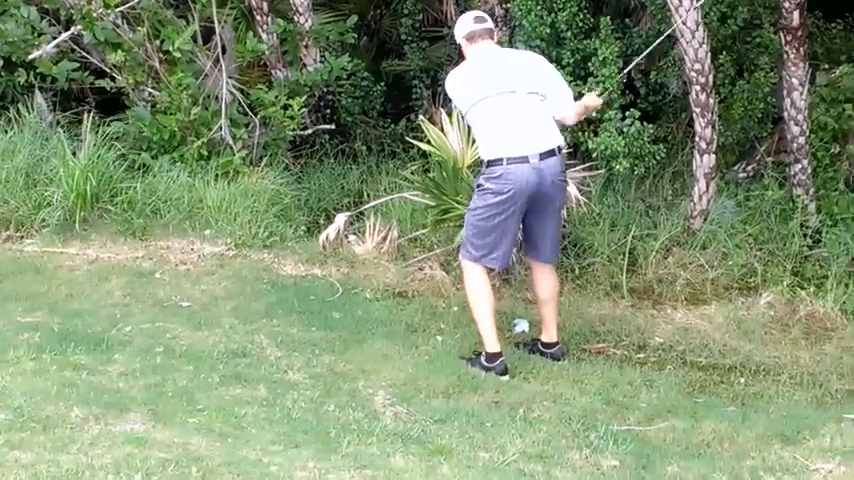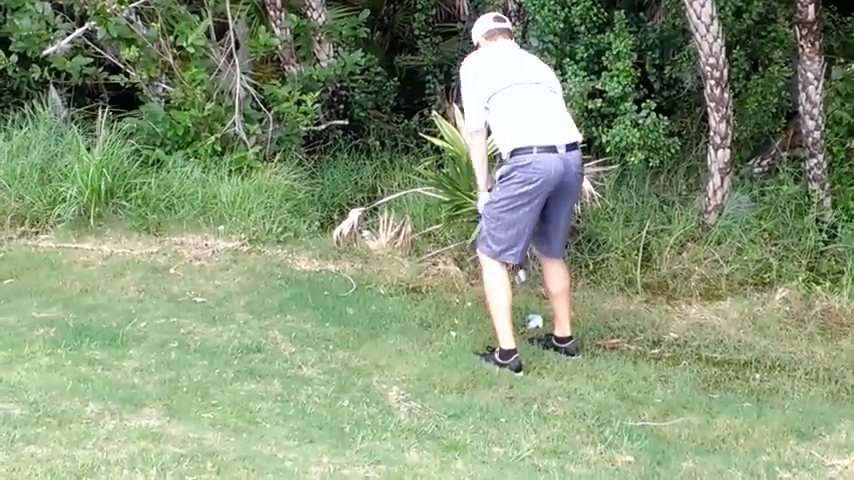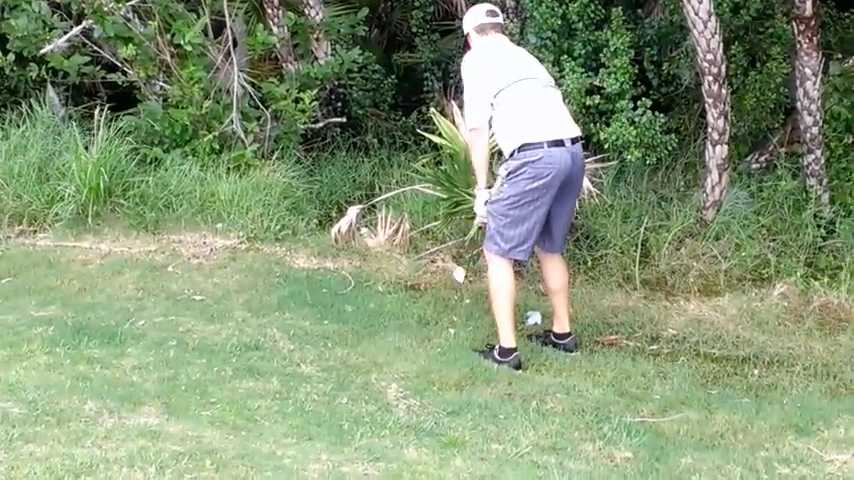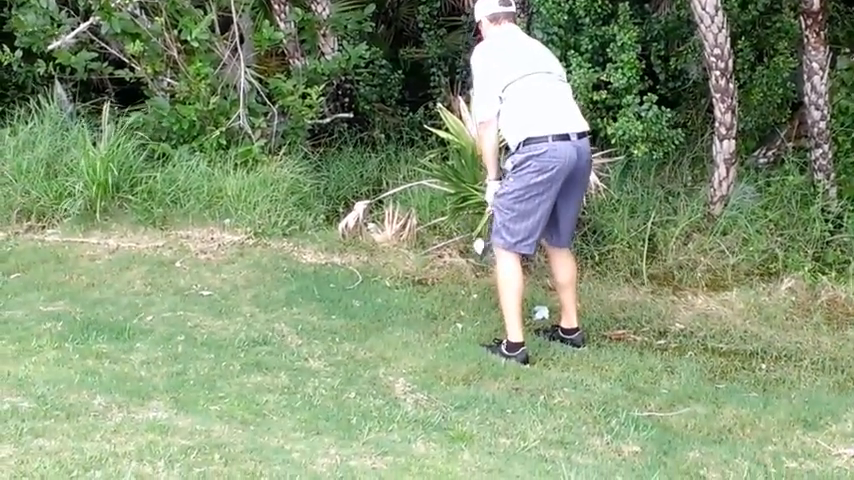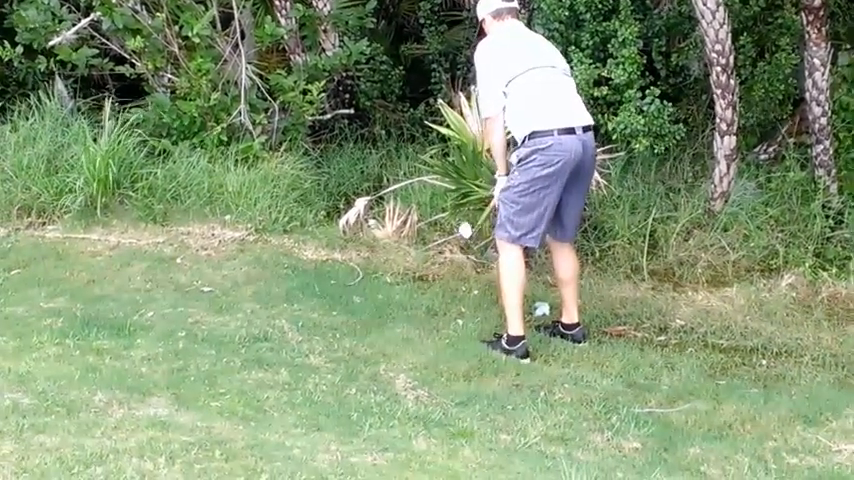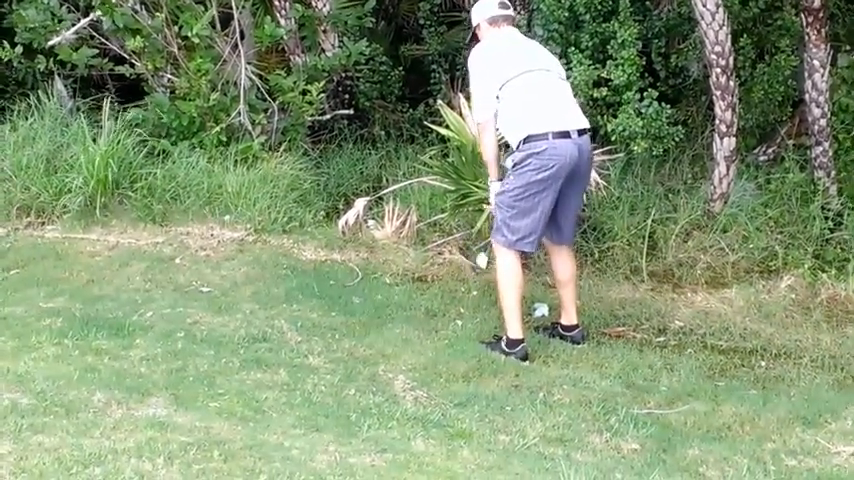
dt=0.5s
person 1, frame 1
left shoulder: (457, 79)
right shoulder: (530, 59)
right elbow: (568, 115)
right wrist: (588, 103)
left hip: (504, 171)
right hip: (549, 164)
left knee: (473, 261)
right knee: (542, 258)
left ankle: (492, 355)
right ankle: (549, 342)
person 1, frame 2
left shoulder: (476, 61)
right shoulder: (541, 66)
left elbow: (475, 132)
left wrist: (484, 189)
right wrist: (498, 190)
left hip: (530, 161)
right hip: (570, 157)
left knee: (491, 256)
right knee: (551, 252)
left ankle: (506, 352)
right ankle: (563, 336)
person 1, frame 3
left shoulder: (477, 57)
right shoulder: (525, 57)
left elbow: (478, 131)
left wrist: (482, 190)
right wrist: (498, 187)
left hip: (537, 157)
right hip: (572, 152)
left knee: (498, 253)
right knee: (550, 248)
left ankle: (506, 349)
right ankle: (562, 332)
person 1, frame 4
left shoulder: (486, 51)
right shoulder: (538, 48)
left elbow: (487, 123)
left wrist: (493, 179)
left hip: (540, 149)
right hip: (578, 144)
left knee: (506, 247)
right knee: (558, 243)
left ankle: (514, 344)
right ankle: (570, 327)
person 1, frame 5
left shoulder: (489, 46)
right shoulder: (541, 42)
left elbow: (493, 118)
left wrist: (502, 175)
left hip: (546, 142)
right hip: (583, 137)
left knee: (509, 239)
right knee: (561, 237)
left ankle: (514, 337)
right ankle: (570, 323)
person 1, frame 6
left shoulder: (483, 52)
right shoulder: (538, 49)
left elbow: (485, 124)
left wrist: (494, 180)
left hip: (542, 147)
right hip: (580, 141)
left knee: (506, 244)
right knee: (559, 240)
left ankle: (514, 341)
right ankle: (570, 324)
